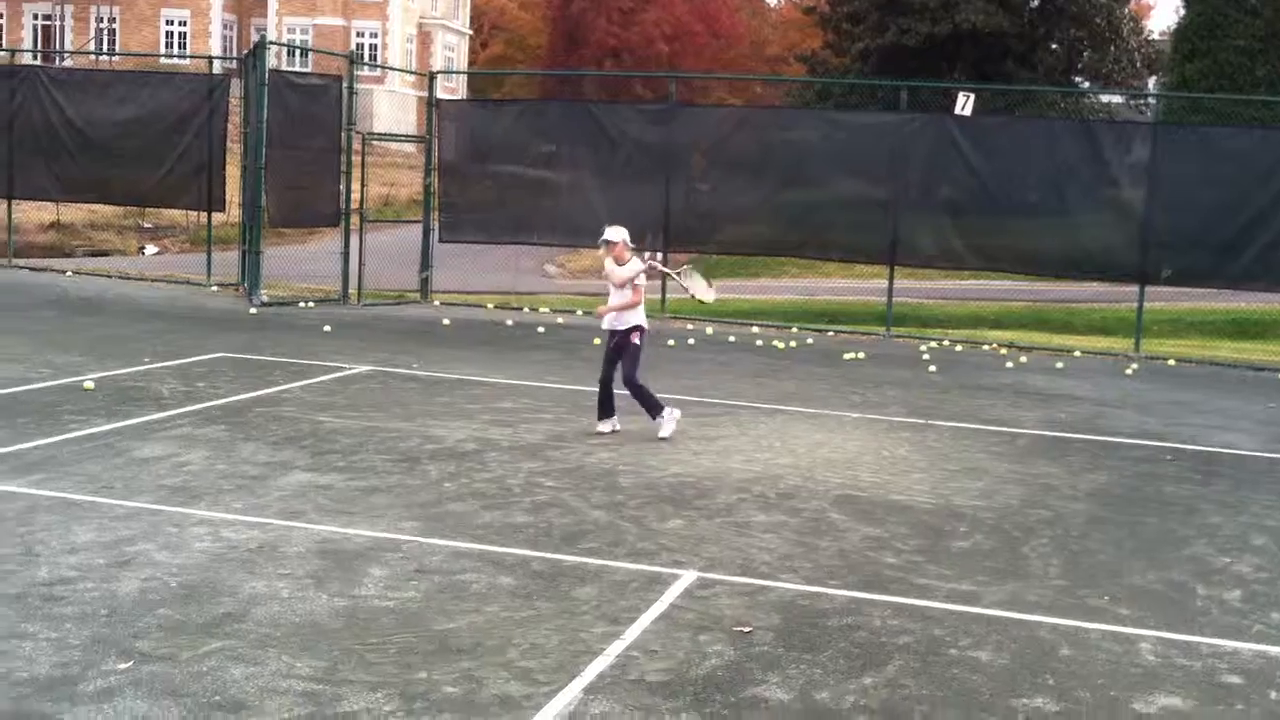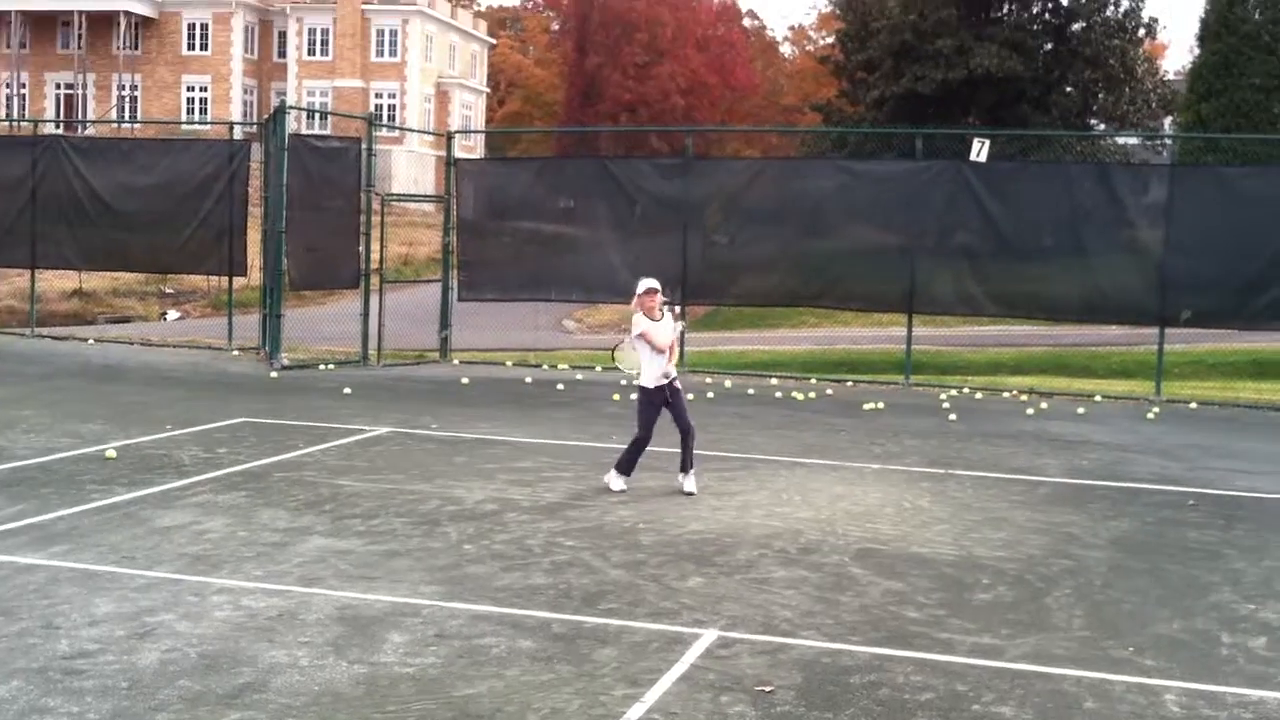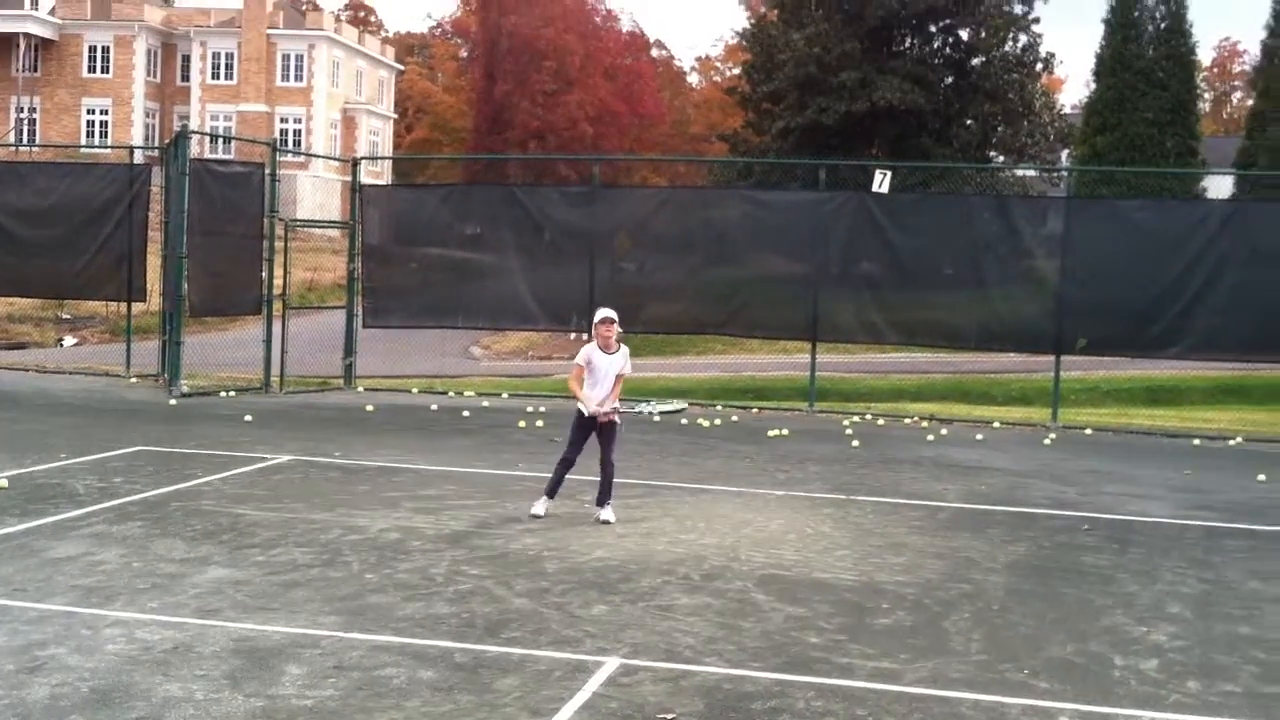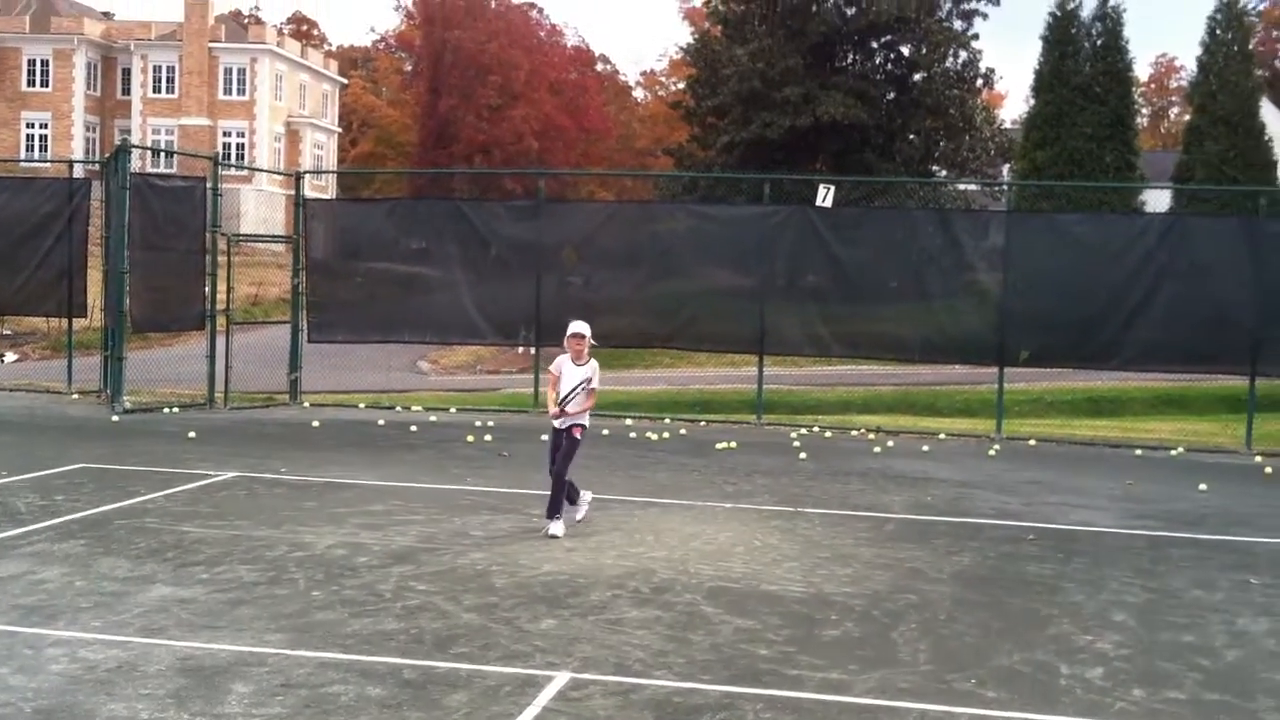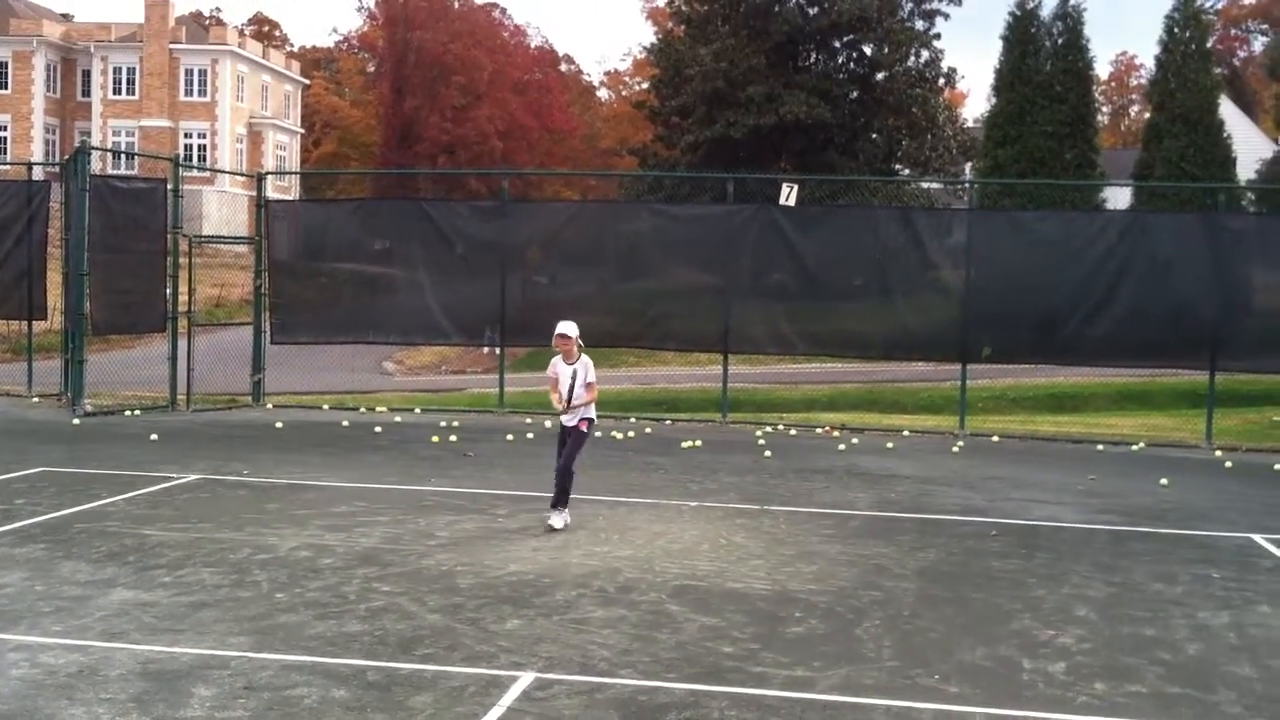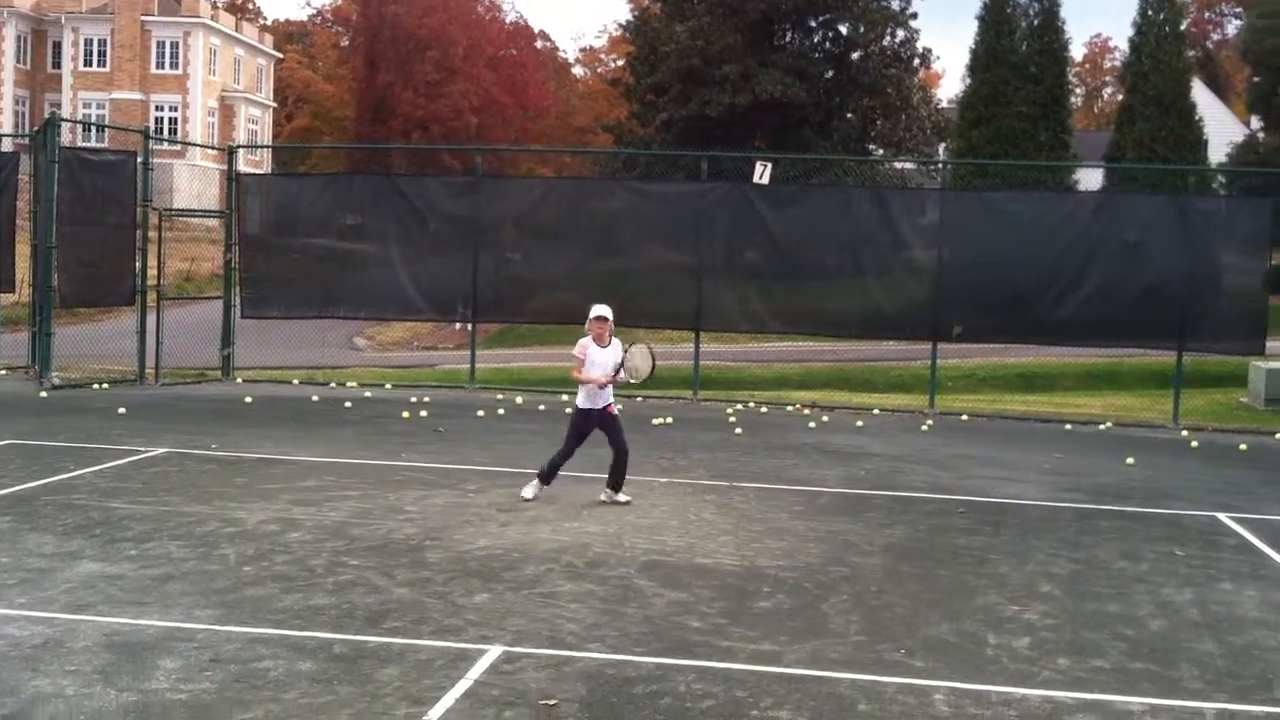
dt=0.4s
person 1, frame 1
left shoulder: (635, 265)
right shoulder: (610, 264)
left elbow: (637, 300)
right elbow: (619, 281)
left wrist: (608, 308)
right wrist: (642, 270)
left hip: (634, 328)
right hip: (615, 328)
left knee: (630, 379)
right knee: (605, 378)
left ankle: (665, 414)
right ankle: (608, 419)
person 1, frame 2
left shoulder: (668, 317)
right shoulder: (638, 320)
left elbow: (674, 350)
right elbow: (661, 346)
left wrist: (670, 367)
right wrist: (676, 331)
left hip: (669, 381)
right hip: (648, 385)
left knee: (686, 427)
right knee: (643, 436)
left ankle: (687, 474)
right ankle: (618, 473)
person 1, frame 3
left shoulder: (623, 352)
right shoulder: (588, 351)
left elbow: (618, 384)
right elbow: (573, 383)
left wrist: (608, 409)
right wrist: (589, 404)
left hip: (608, 413)
right hip: (586, 410)
left knee: (607, 460)
right knee: (568, 457)
left ankle: (604, 505)
right ankle: (547, 498)
person 1, frame 4
left shoulder: (592, 366)
right shoulder: (561, 361)
left elbow: (590, 402)
right elbow: (552, 389)
left wrist: (568, 412)
right wrist: (552, 408)
left hip: (576, 423)
right hip: (558, 422)
left knee: (559, 471)
right knee: (555, 471)
left ankle: (555, 518)
right ankle: (579, 497)
person 1, frame 5
left shoulder: (585, 362)
right shoulder: (555, 363)
left elbow: (593, 395)
right elbow: (553, 392)
left wrist: (576, 404)
right wrist: (558, 405)
left hip: (583, 419)
right hip: (565, 420)
left knee: (565, 465)
right knee: (562, 466)
left ankle: (558, 509)
right ankle: (560, 510)
person 1, frame 6
left shoulder: (616, 344)
right shoulder: (584, 344)
left elbow: (619, 372)
right elbow: (575, 374)
left wrist: (618, 378)
right wrist: (594, 379)
left hip: (605, 404)
right hip: (584, 405)
left knee: (621, 449)
right knee: (567, 450)
left ankle: (613, 490)
right ankle: (540, 481)
